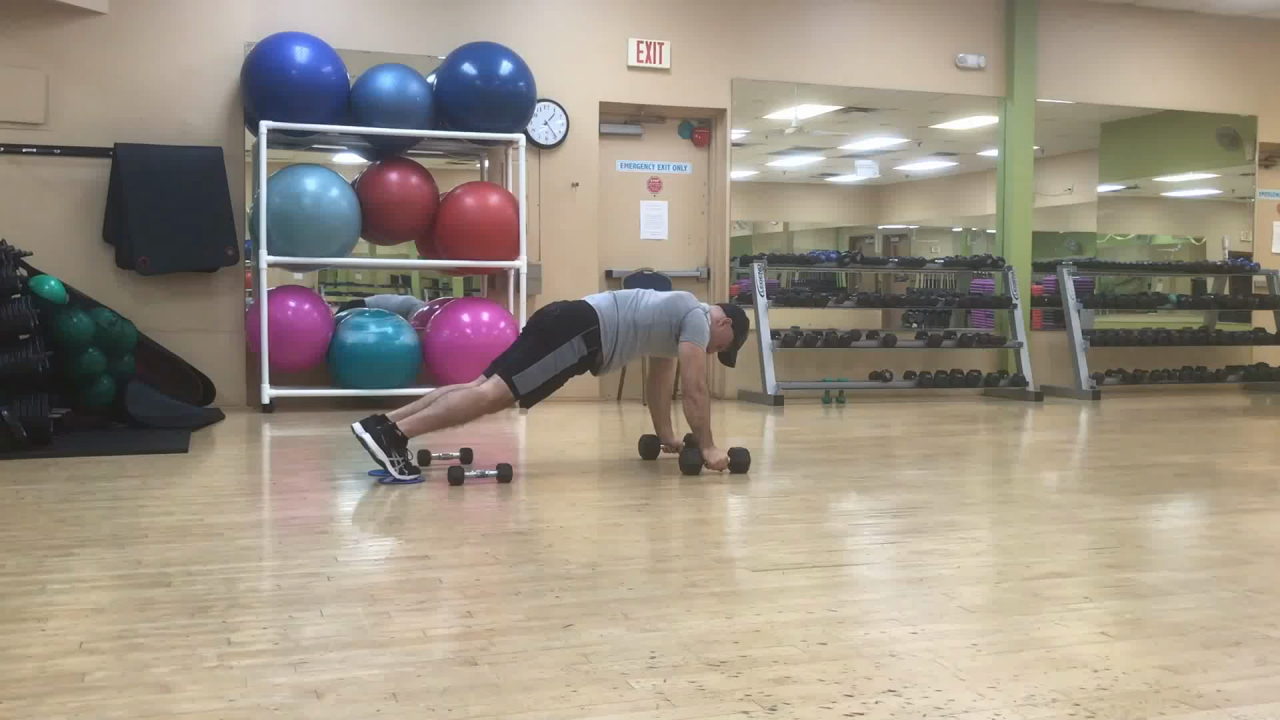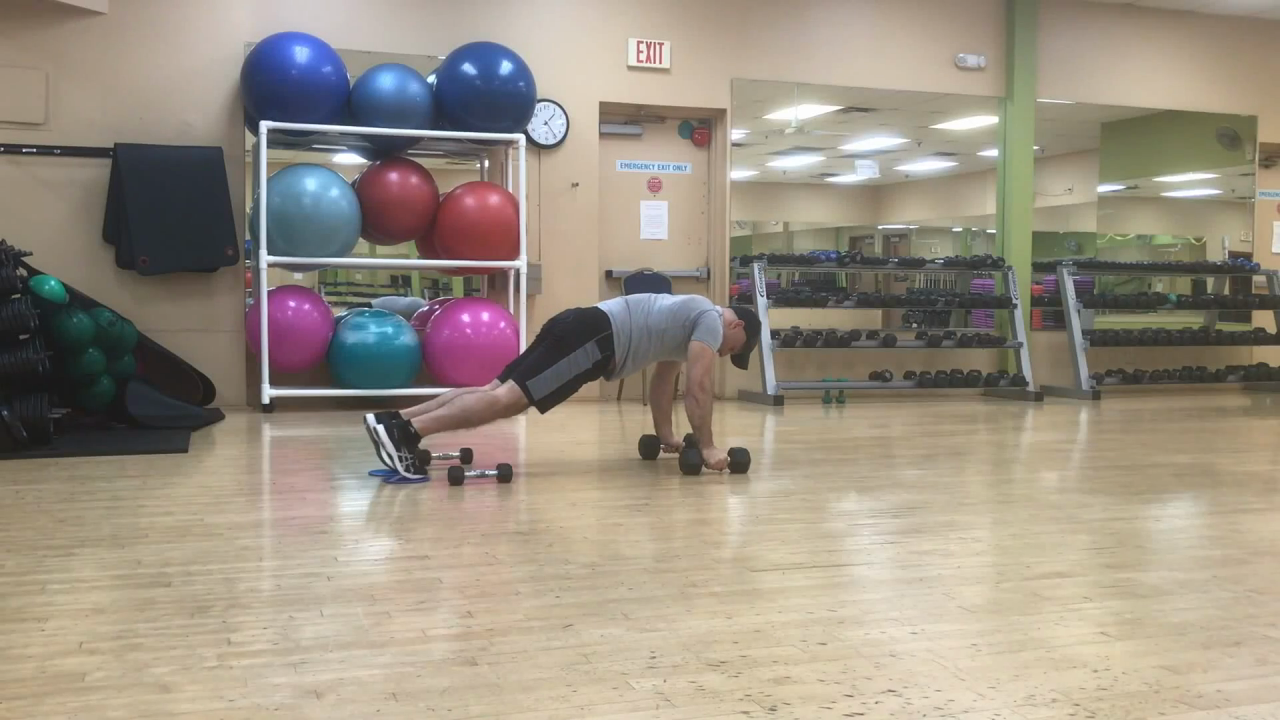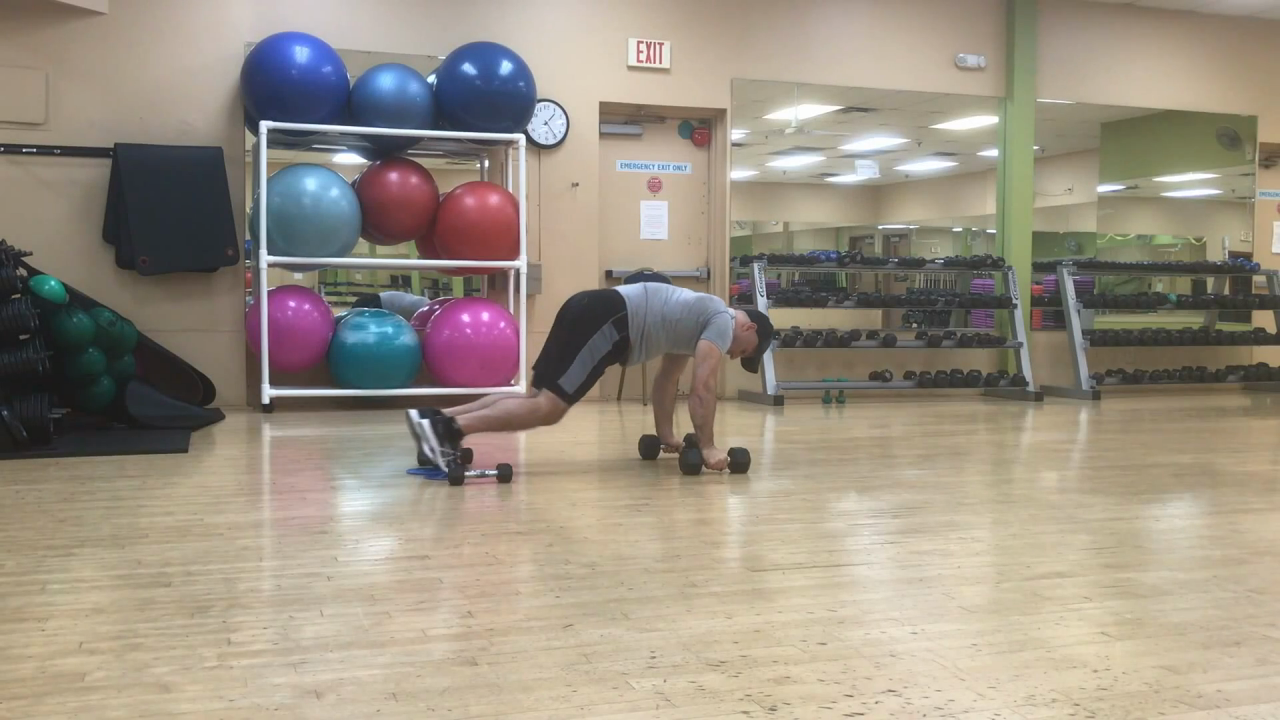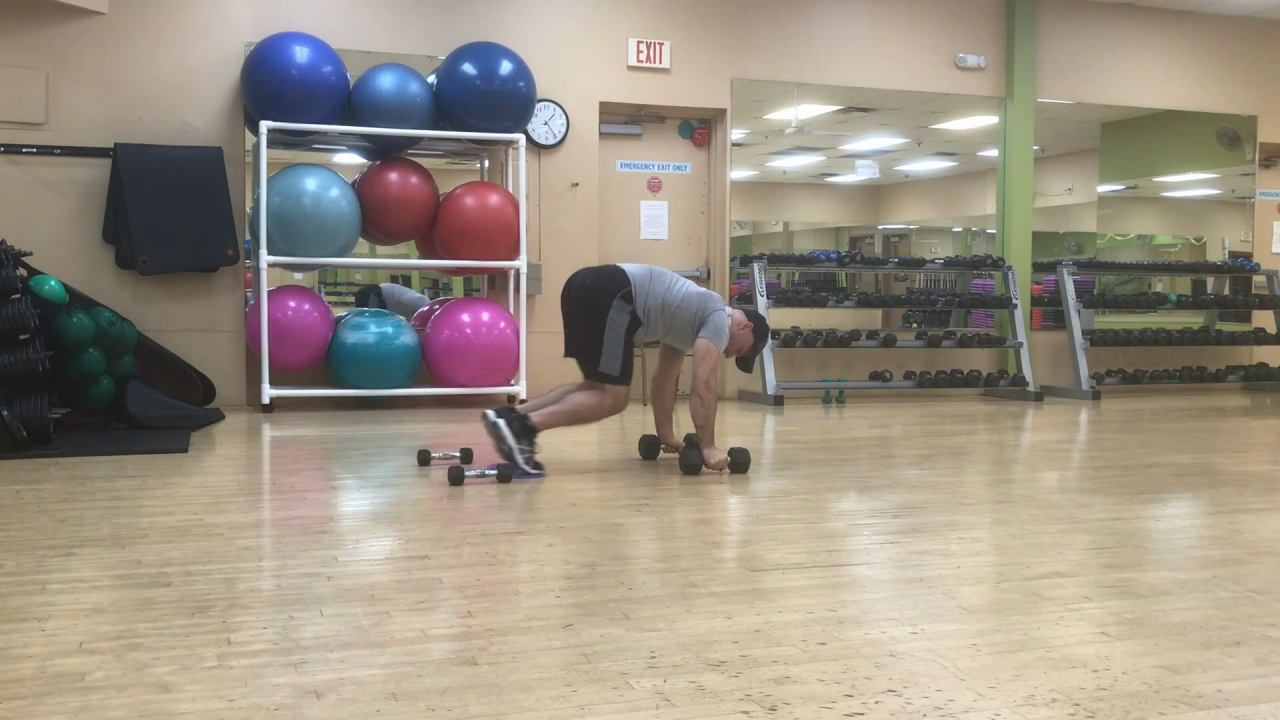
dt=0.2s
person 1, frame 1
left shoulder: (679, 317)
right shoulder: (698, 319)
left elbow: (658, 379)
right elbow: (694, 388)
left wrist: (666, 435)
right wrist: (706, 446)
left hip: (572, 326)
right hip: (580, 331)
left knee: (484, 386)
right knee: (493, 394)
left ankle: (382, 424)
right ankle: (394, 434)
person 1, frame 2
left shoulder: (689, 324)
right shoulder: (711, 321)
left elbow: (662, 381)
right elbow: (698, 388)
left wrist: (666, 437)
right wrist: (707, 447)
left hip: (586, 333)
right hip: (593, 338)
left knee: (495, 390)
right knee: (507, 398)
left ankle: (394, 421)
right ankle: (406, 431)
person 1, frame 3
left shoulder: (692, 326)
right shoulder: (722, 322)
left elbow: (666, 381)
right elbow: (703, 388)
left wrist: (665, 437)
right wrist: (708, 449)
left hip: (588, 312)
right hip: (607, 319)
left knee: (542, 399)
right knee: (547, 407)
left ankle: (437, 419)
right ankle: (448, 428)
person 1, frame 4
left shoulder: (692, 320)
right shoulder: (718, 321)
left elbow: (665, 377)
right elbow: (703, 386)
left wrist: (666, 437)
right wrist: (708, 448)
left hip: (586, 287)
right hip: (607, 294)
left knee: (599, 388)
right knee: (612, 397)
left ankle: (512, 416)
right ankle: (525, 425)
